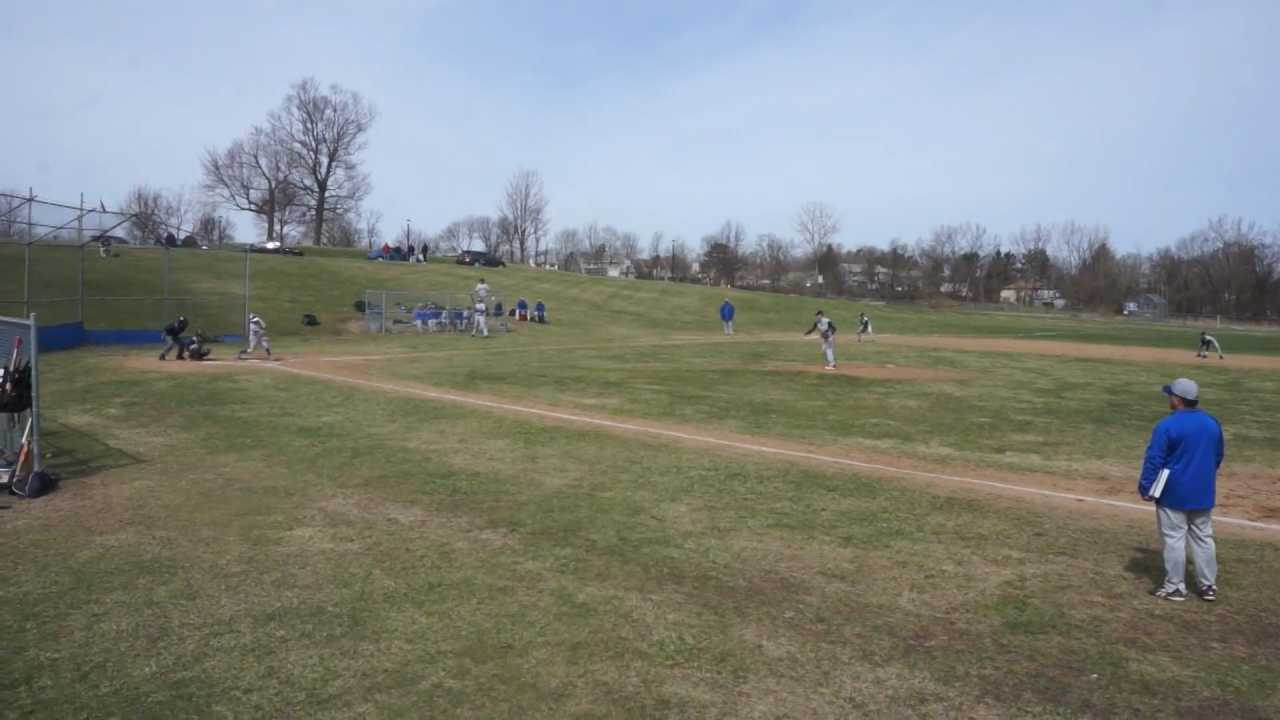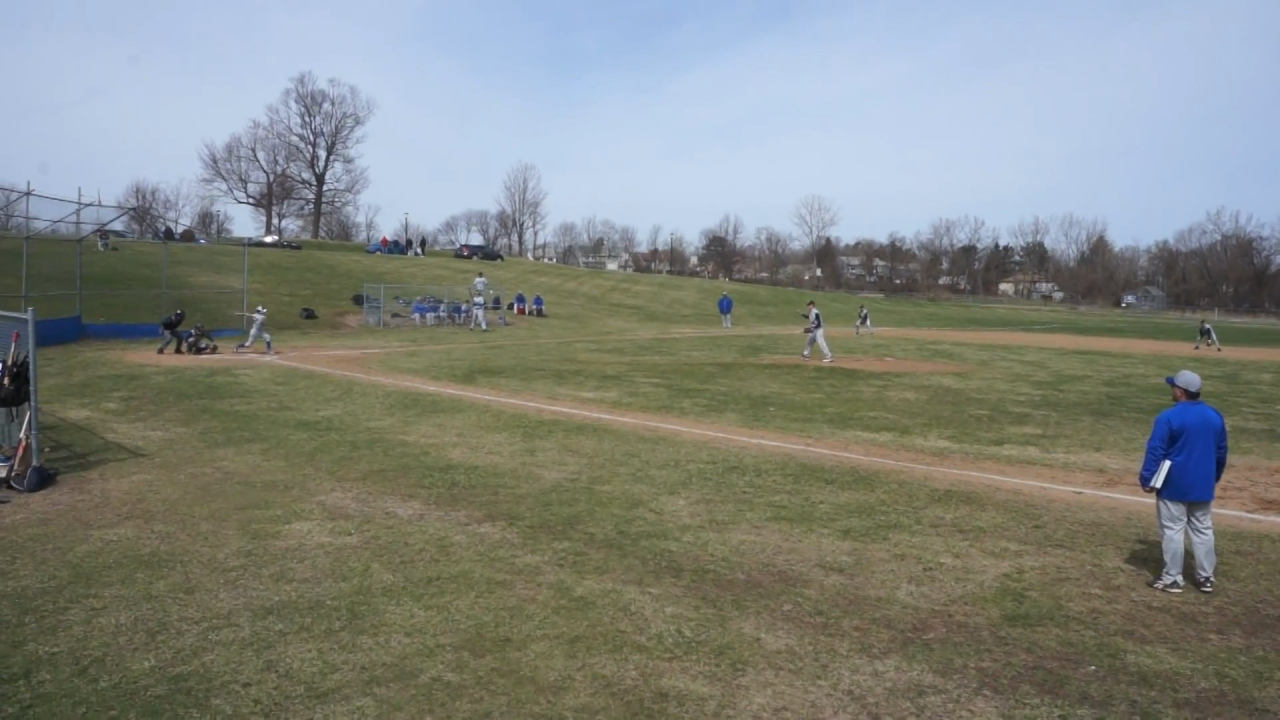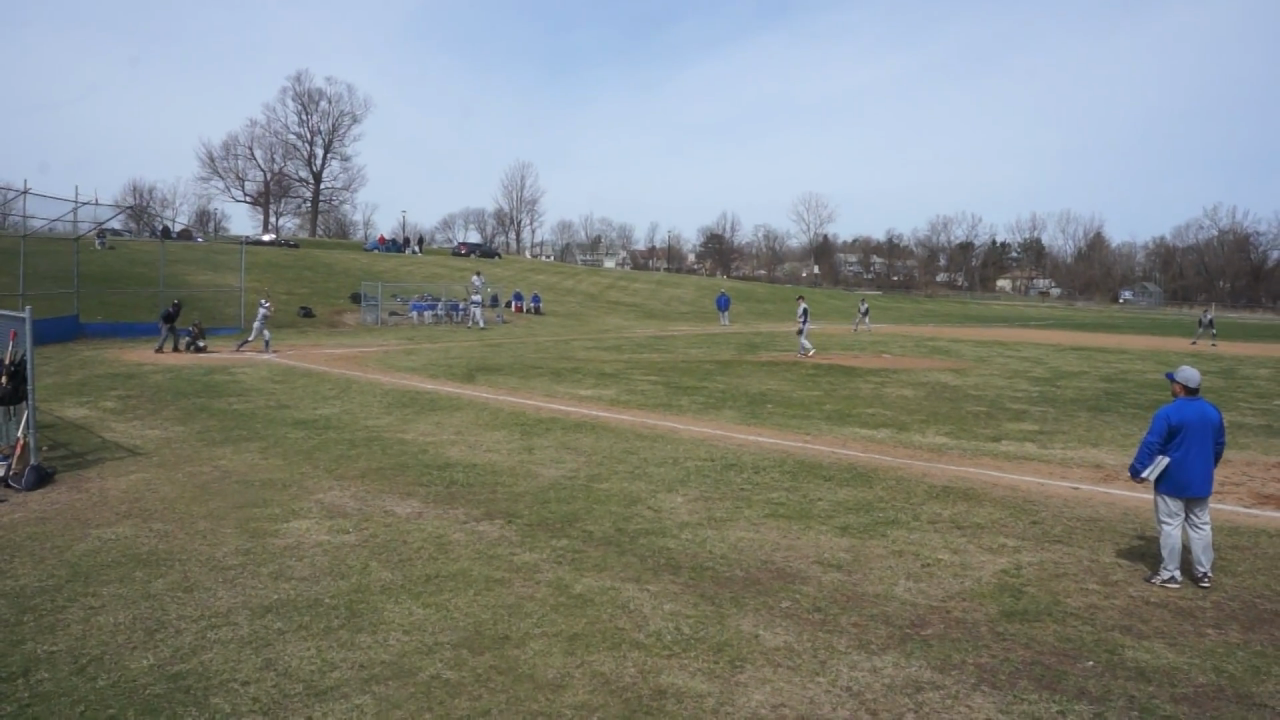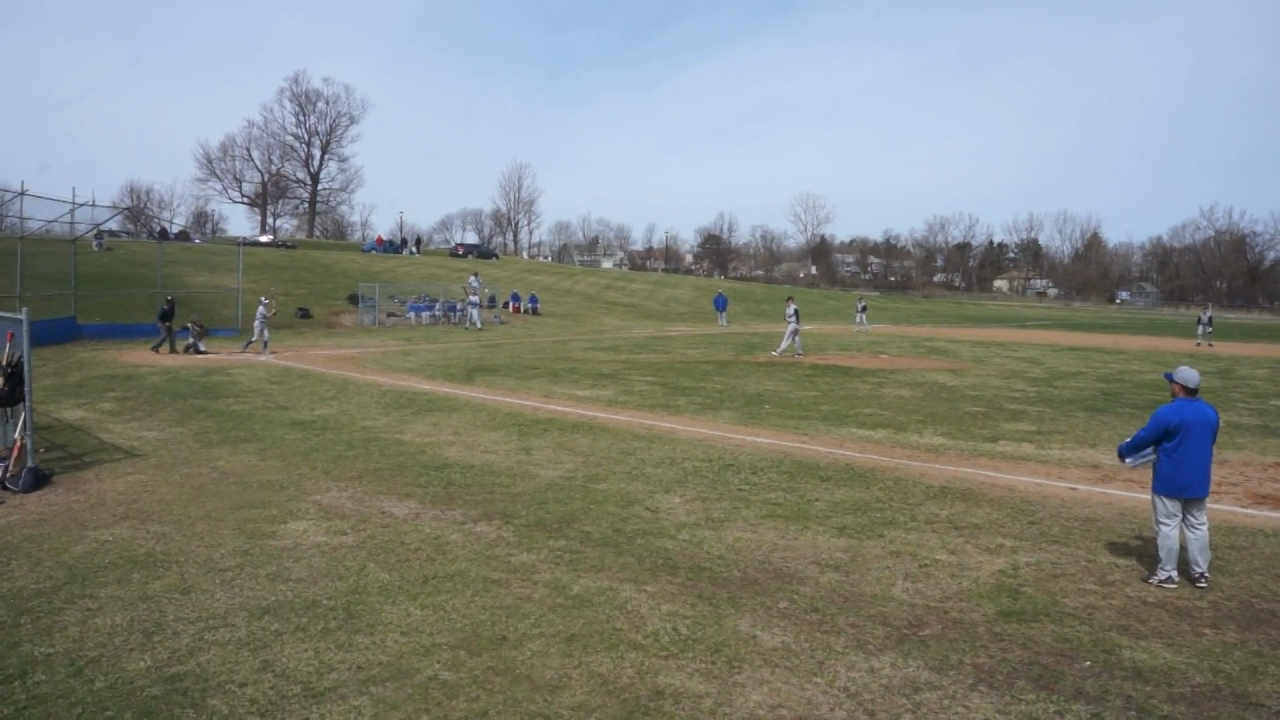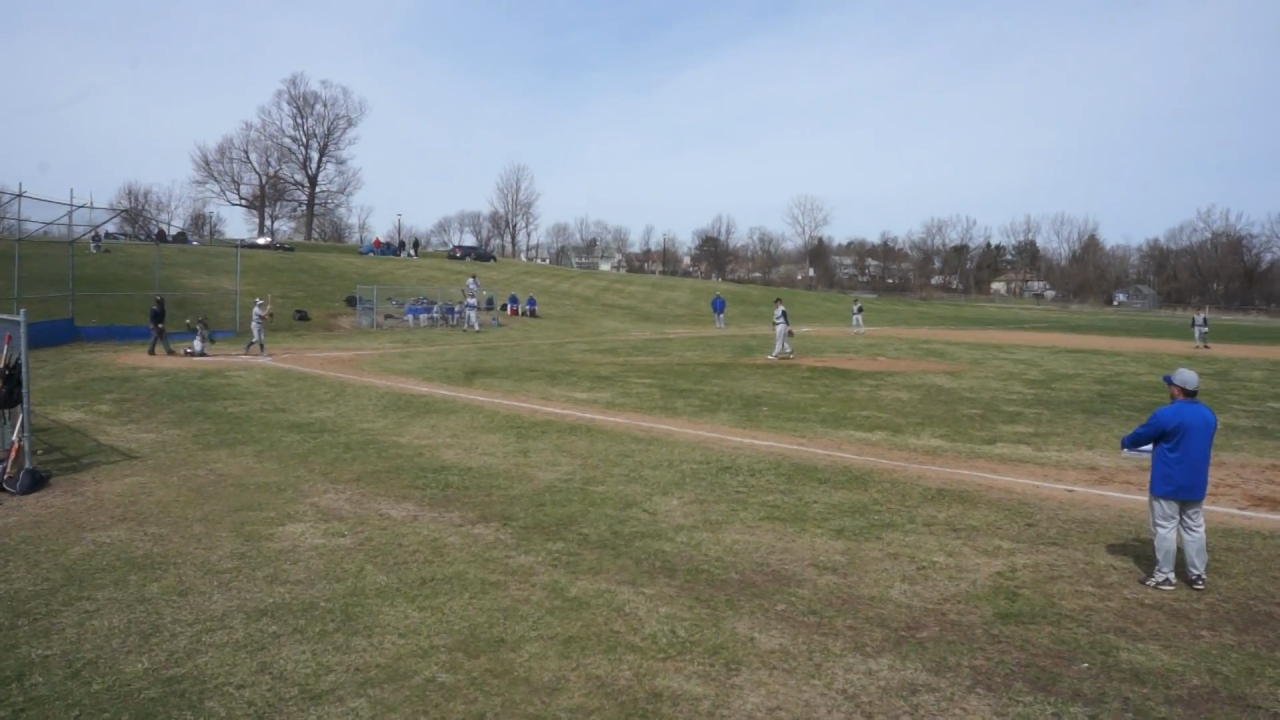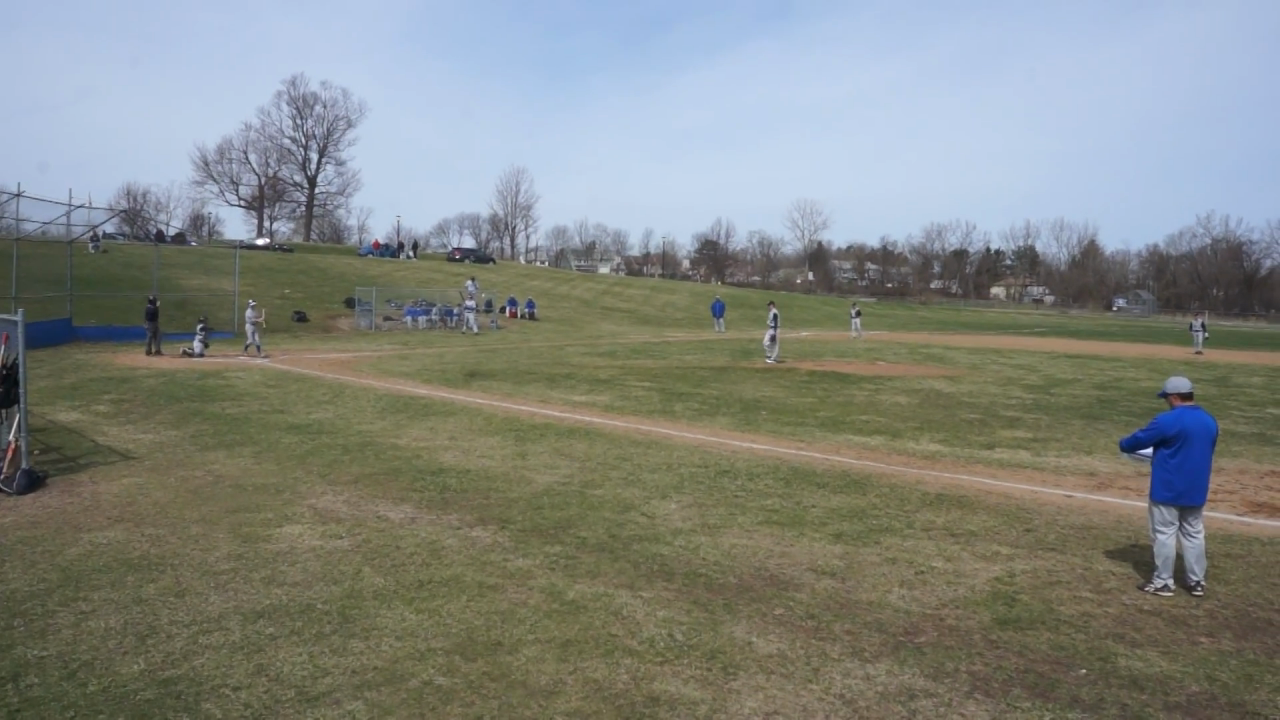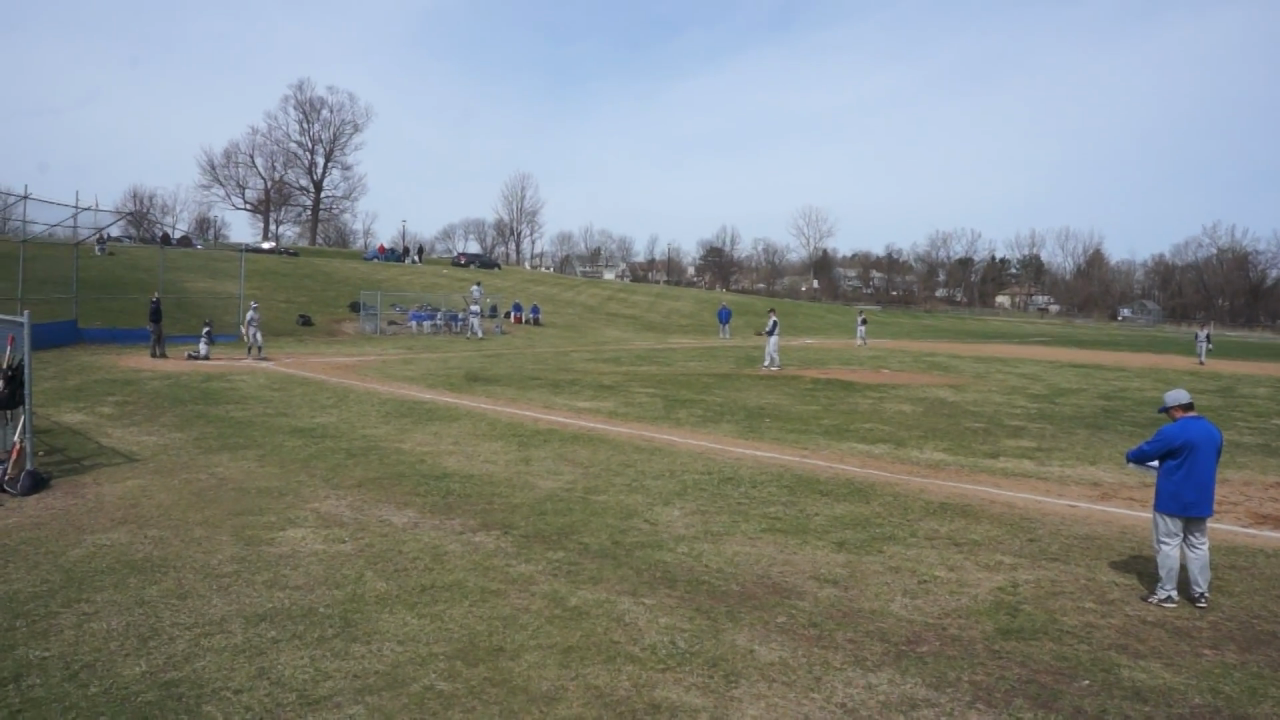
dt=0.3s
person 1, frame 1
left shoulder: (1167, 425)
right shoulder: (1212, 424)
left elbow: (1153, 459)
right elbow: (1218, 457)
left wrist: (1146, 488)
left hip: (1174, 493)
right hip: (1203, 493)
left knee: (1174, 539)
right knee: (1204, 538)
left ankle: (1174, 587)
right ankle: (1208, 586)
person 1, frame 2
left shoulder: (1169, 417)
right shoulder: (1215, 417)
left elbow: (1155, 451)
right elbow: (1222, 451)
left wrist: (1146, 479)
right wrist: (1215, 476)
left hip: (1174, 486)
right hip: (1203, 486)
left knee: (1172, 531)
right knee: (1203, 530)
left ankle: (1172, 579)
right ankle: (1206, 578)
person 1, frame 3
left shoulder: (1168, 413)
right shoulder: (1213, 412)
left elbow: (1151, 445)
right elbow: (1219, 446)
left wrist: (1137, 470)
left hip: (1172, 481)
right hip: (1201, 481)
left knee: (1170, 527)
right knee: (1200, 526)
left ankle: (1170, 574)
right ankle: (1204, 573)
person 1, frame 4
left shoulder: (1167, 413)
right shoulder: (1211, 413)
left elbow: (1144, 439)
left wrist: (1123, 450)
left hip: (1170, 482)
right hip: (1199, 481)
left knee: (1168, 527)
right knee: (1198, 526)
left ankle: (1167, 574)
right ankle: (1201, 573)
person 1, frame 5
left shoulder: (1166, 414)
right shoulder: (1209, 415)
left elbow: (1141, 435)
left wrist: (1125, 442)
left hip: (1167, 483)
right hip: (1196, 483)
left knee: (1165, 529)
right knee: (1194, 528)
left ankle: (1164, 576)
right ankle: (1198, 575)
person 1, frame 6
left shoulder: (1167, 420)
right shoulder: (1210, 421)
left elbow: (1139, 440)
left wrist: (1123, 444)
left hip: (1167, 489)
right hip: (1196, 489)
left knee: (1164, 535)
right knee: (1194, 534)
left ankle: (1163, 582)
right ankle: (1197, 581)
person 1, frame 7
left shoulder: (1172, 432)
right shoulder: (1214, 432)
left elbow: (1145, 452)
left wrist: (1129, 455)
left hip: (1172, 500)
right hip: (1201, 500)
left knee: (1168, 546)
right knee: (1198, 545)
left ankle: (1167, 594)
right ankle: (1201, 593)
